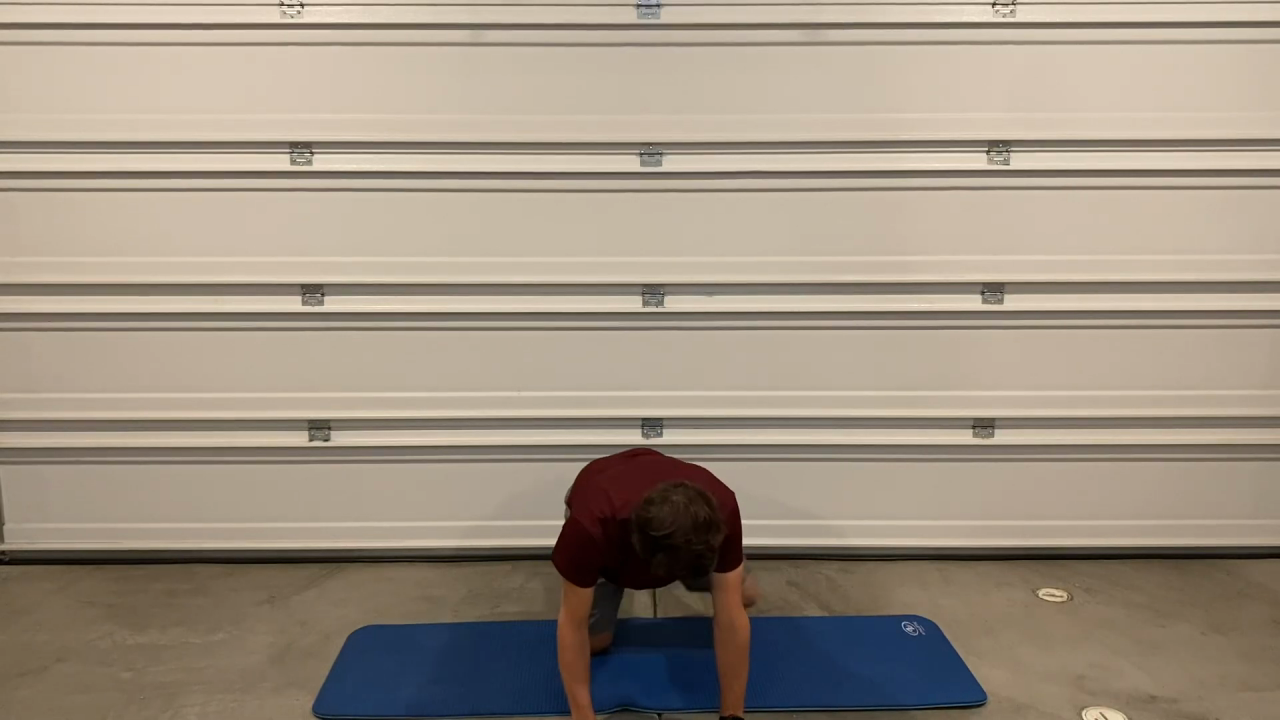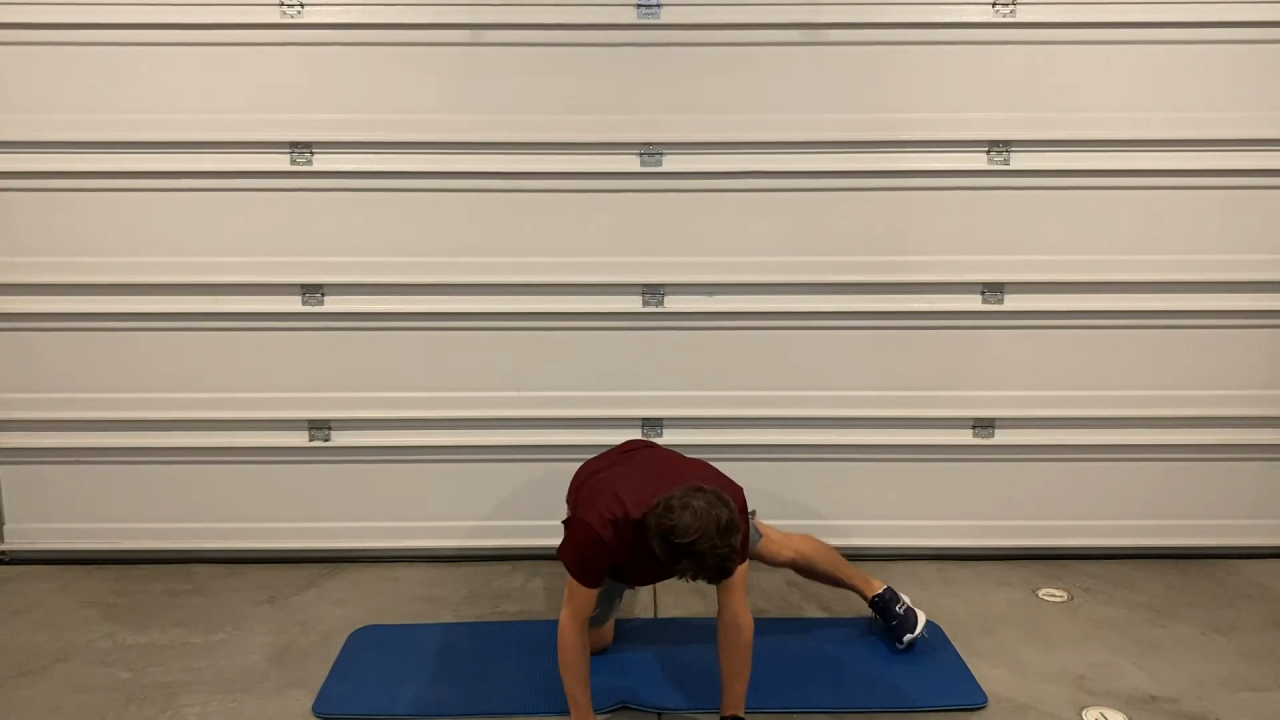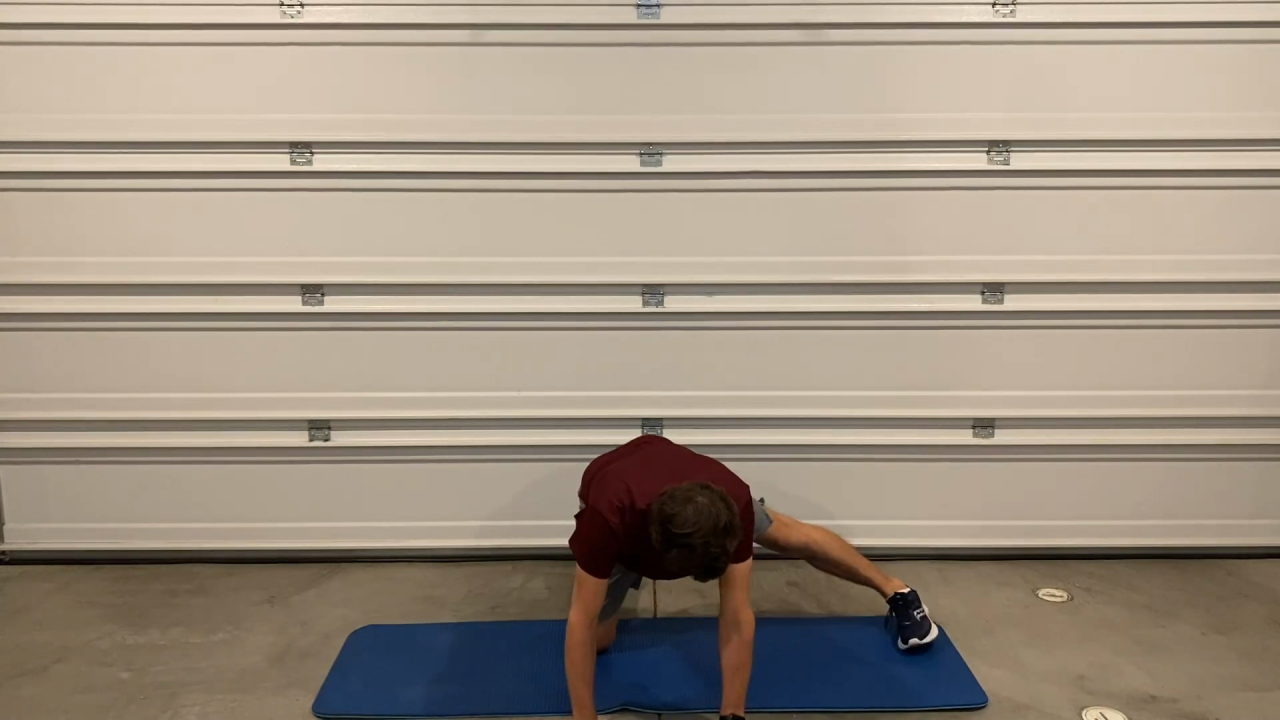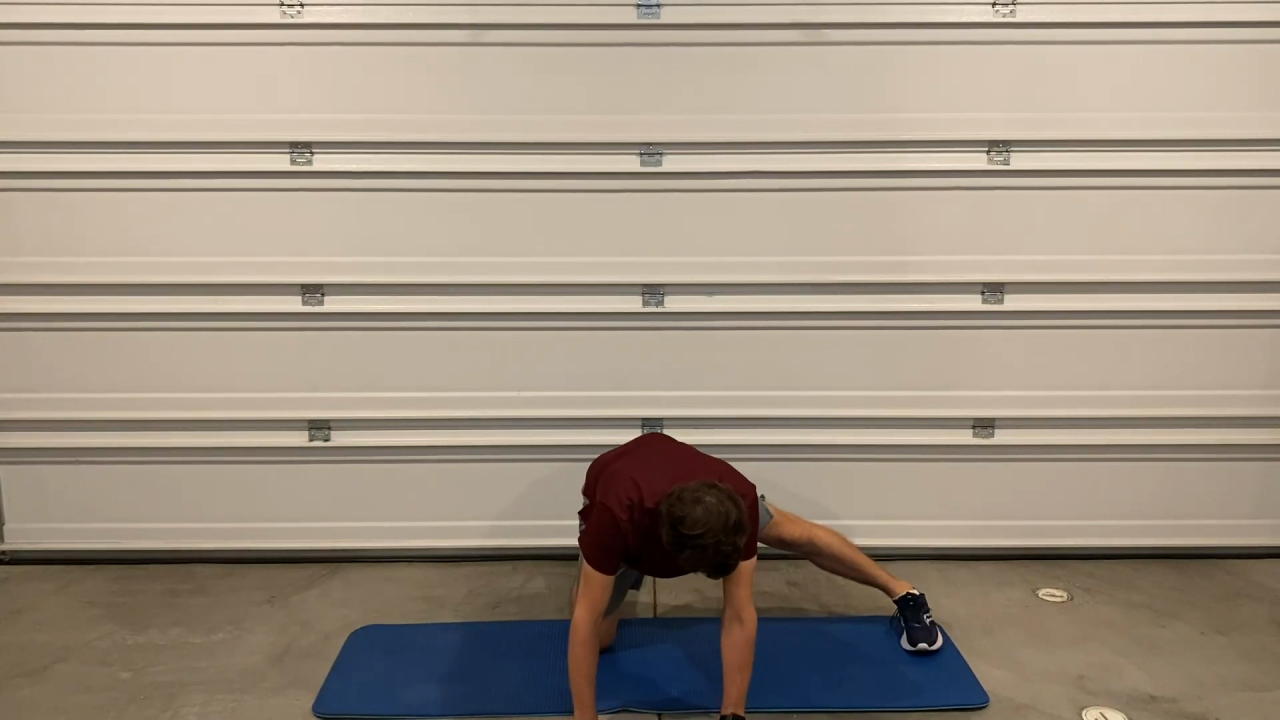
dt=0.5s
person 1, frame 1
left shoulder: (719, 509)
right shoulder: (592, 526)
left elbow: (730, 620)
right elbow: (572, 626)
left knee: (743, 597)
right knee: (596, 640)
person 1, frame 2
left shoulder: (724, 505)
right shoulder: (600, 528)
left elbow: (735, 618)
right elbow: (572, 625)
left knee: (779, 549)
right knee: (595, 638)
left ankle: (876, 593)
person 1, frame 3
left shoulder: (732, 502)
right shoulder: (610, 517)
left elbow: (736, 615)
right elbow: (582, 621)
left hip: (682, 477)
right hip: (621, 507)
left knee: (791, 536)
right knee: (599, 636)
left ankle: (895, 591)
person 1, frame 4
left shoulder: (737, 502)
right shoulder: (617, 514)
left elbow: (739, 615)
right elbow: (585, 621)
left hip: (680, 473)
right hip: (613, 494)
left knee: (793, 534)
right knee: (600, 635)
left ankle: (902, 593)
right ankle: (611, 573)
